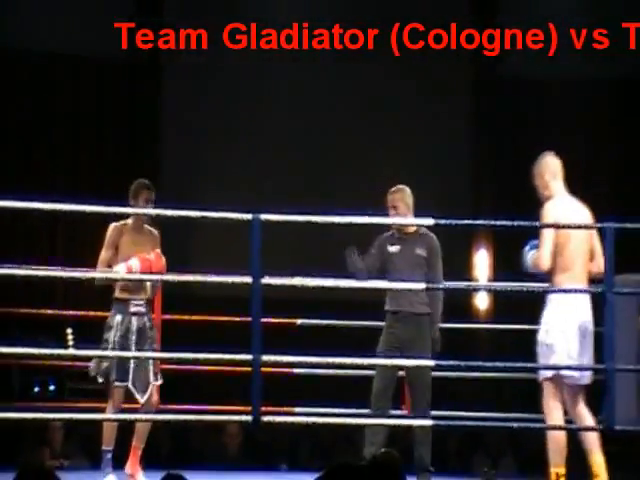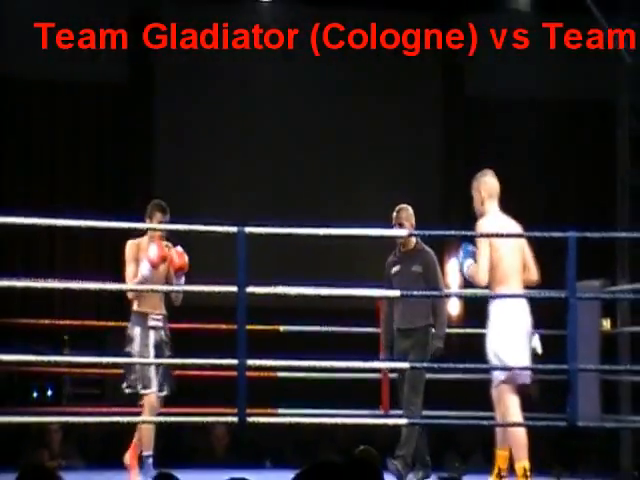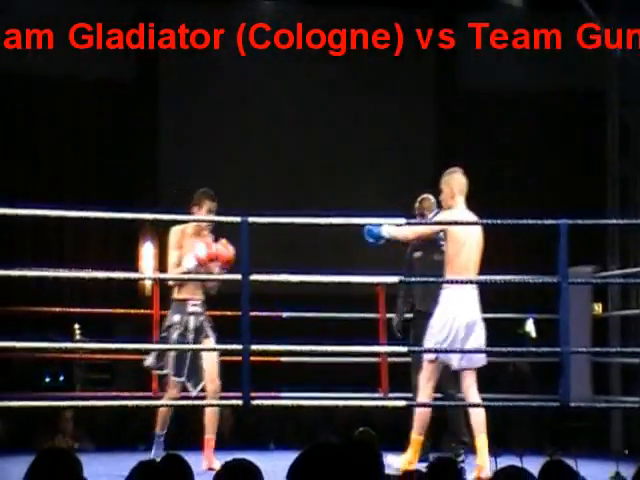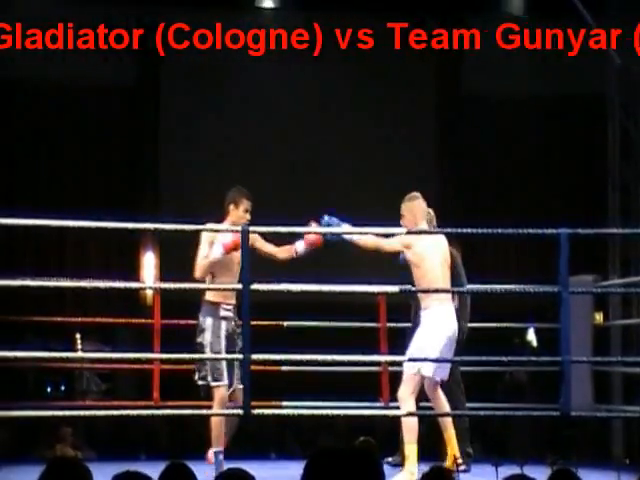
dt=0.5s
person 1, frame 1
left shoulder: (551, 208)
right shoulder: (584, 211)
left elbow: (543, 263)
right elbow: (598, 267)
left wrist: (529, 258)
left hip: (561, 303)
right hip: (583, 304)
left knee: (552, 400)
right knee: (575, 399)
person 1, frame 2
left shoulder: (485, 224)
right shoulder: (514, 226)
left elbow: (481, 279)
right elbow: (533, 276)
left wrist: (467, 265)
left hip: (503, 311)
right hip: (520, 309)
left knee: (509, 401)
right knee: (501, 396)
person 1, frame 3
left shoulder: (448, 218)
right shoulder: (476, 223)
left elbow: (410, 233)
left wrist: (383, 230)
left hip: (452, 301)
right hip: (471, 304)
left knee: (426, 381)
right knee: (469, 388)
person 1, frame 4
left shoulder: (410, 240)
right shoulder: (440, 240)
left elbow: (374, 243)
left wrist: (341, 228)
left hip: (434, 319)
right hip: (446, 318)
left knee: (406, 394)
right knee: (433, 388)
right ankle: (453, 456)
person 2, frame 1
left shoulder: (154, 236)
right shoulder: (116, 230)
right elbow: (100, 273)
left wrist: (158, 274)
right wrist: (124, 269)
left hip: (145, 314)
right hip: (122, 312)
left knee: (151, 397)
right knee: (117, 397)
person 2, frame 2
left shoulder: (170, 251)
right shoulder: (134, 246)
left elbow: (177, 299)
right elbow: (130, 291)
left wrist: (179, 274)
right wrist: (148, 266)
left hip: (161, 325)
right hip: (141, 323)
left knee: (153, 404)
right knee: (150, 402)
left ankle: (132, 455)
person 2, frame 3
left shoulder: (210, 239)
right shoulder: (178, 232)
right elbow: (173, 275)
left wrist: (221, 266)
right wrist: (194, 260)
left hip: (201, 313)
right hip: (179, 311)
left knee: (213, 385)
right knee: (172, 389)
left ankle: (209, 453)
right ankle: (158, 444)
person 2, frame 4
left shoulder: (248, 237)
right shoulder: (211, 233)
left elbow: (280, 253)
right elbow: (199, 273)
right wrist: (219, 250)
left hip: (232, 315)
right hip: (213, 314)
left knee: (237, 398)
right knee: (221, 395)
left ankle: (216, 451)
person 3, frame 1
left shoulder: (428, 241)
right shoulder: (385, 240)
left elbow: (437, 286)
right elbow: (367, 272)
left wrist: (436, 327)
right wrist: (355, 263)
left hip: (419, 324)
right hip: (393, 323)
left knee: (421, 400)
right knee: (381, 393)
person 3, frame 2
left shoulder: (426, 256)
right shoulder: (392, 262)
left elbow: (439, 296)
left wrist: (439, 333)
right wrist: (386, 342)
left hip: (421, 335)
right hip: (400, 336)
left knee: (412, 399)
right knee: (407, 401)
person 3, frame 3
left shoulder: (446, 244)
right shoulder: (414, 246)
right wrist: (399, 315)
right hip: (419, 319)
left knee: (447, 383)
right knee: (419, 384)
left ankle: (458, 443)
right ankle: (421, 445)
person 3, frame 4
left shoulder: (449, 255)
left elbow: (463, 292)
left wrist: (463, 325)
right wrist: (413, 326)
left knee: (453, 393)
left ankle: (463, 454)
right ankle: (405, 451)
